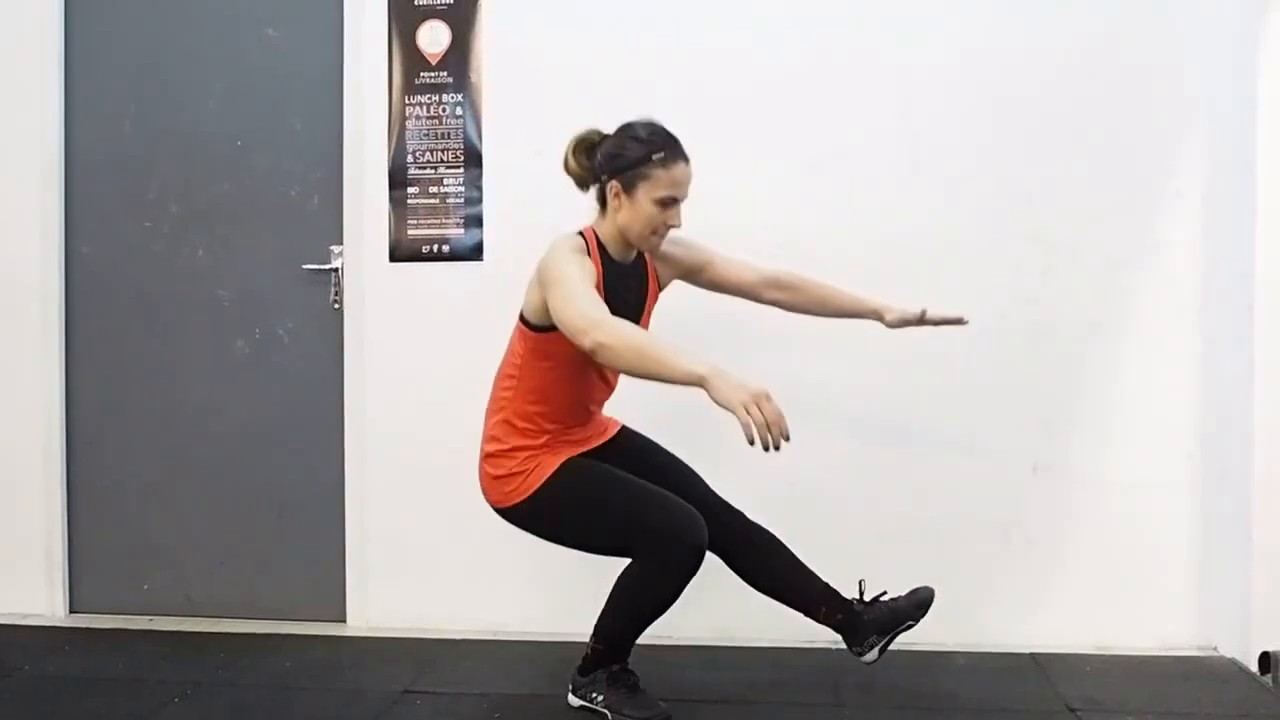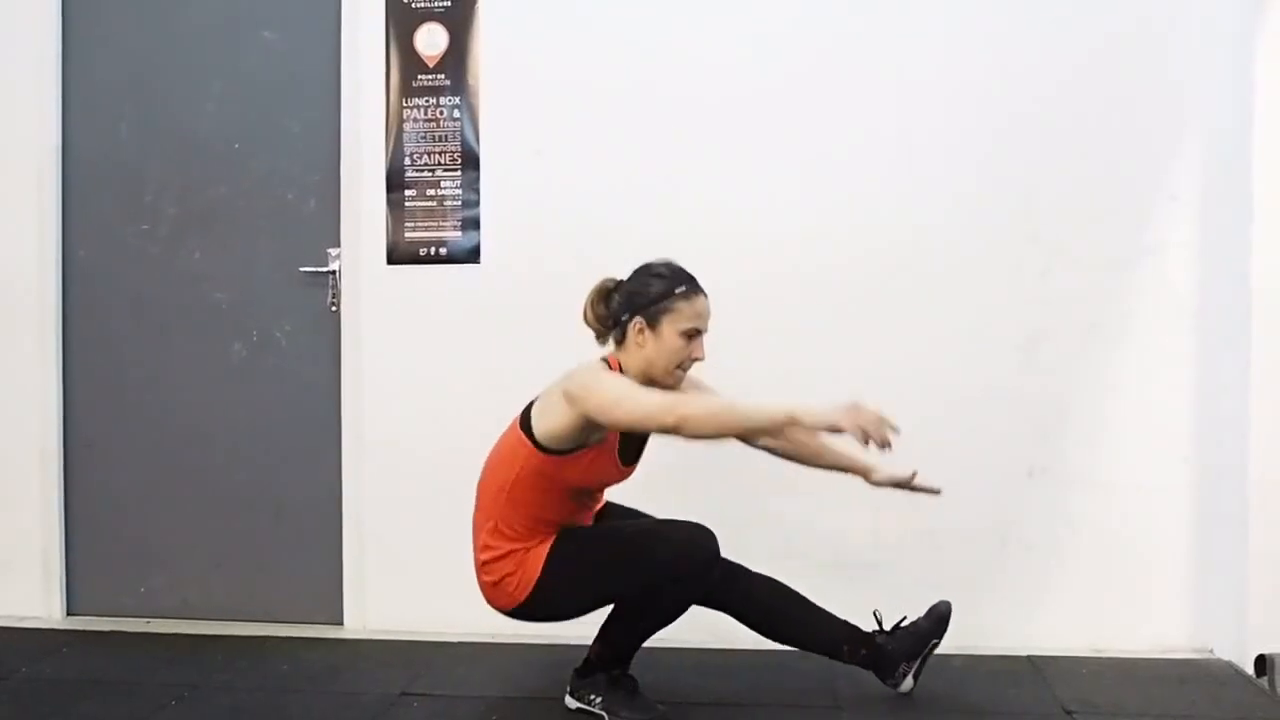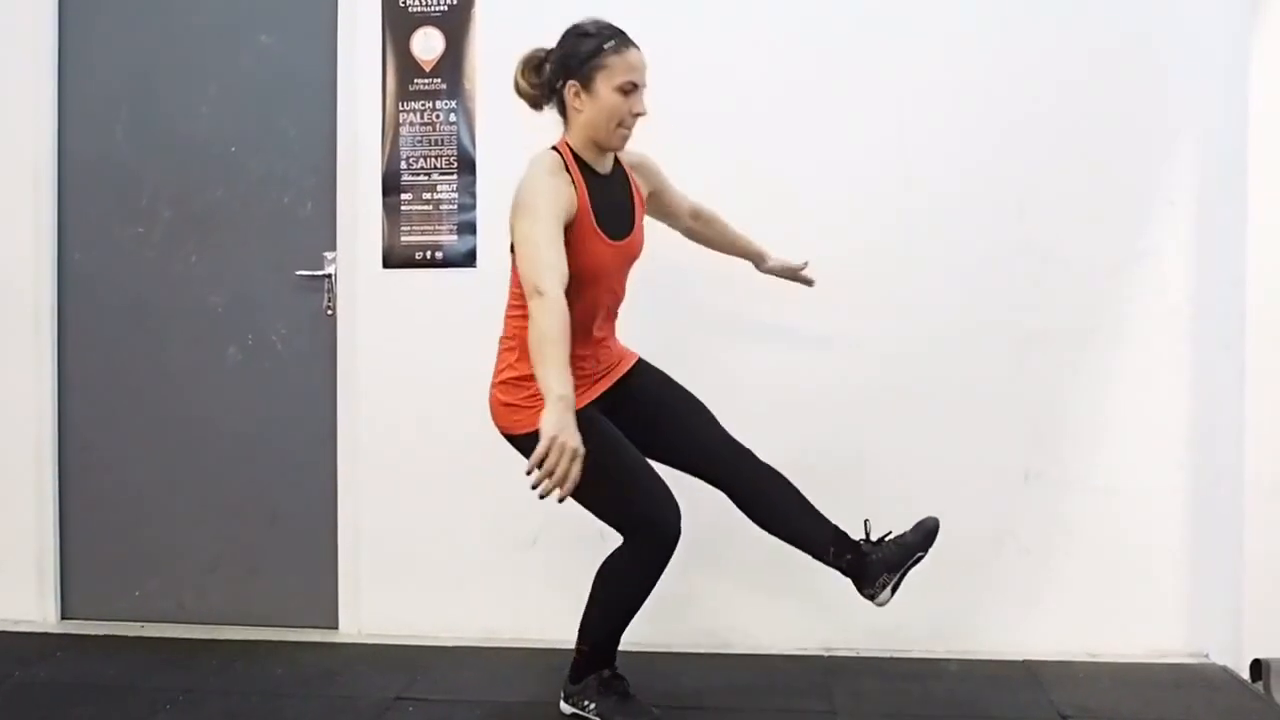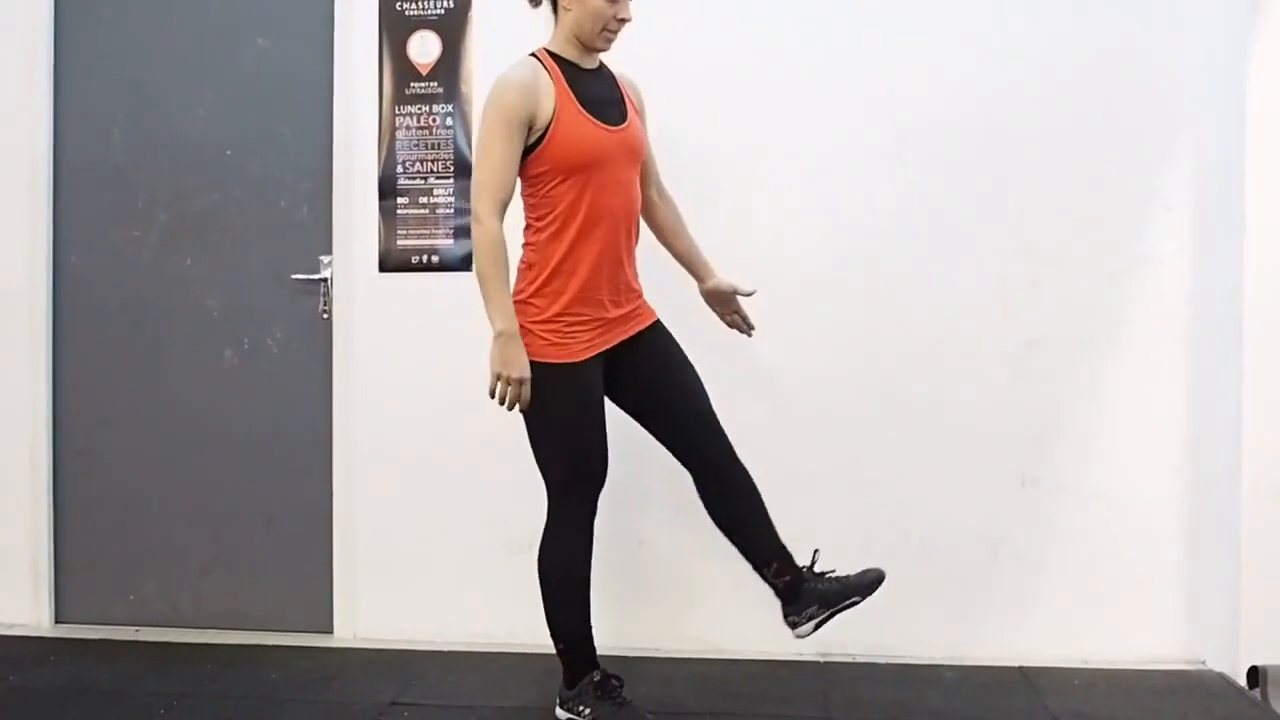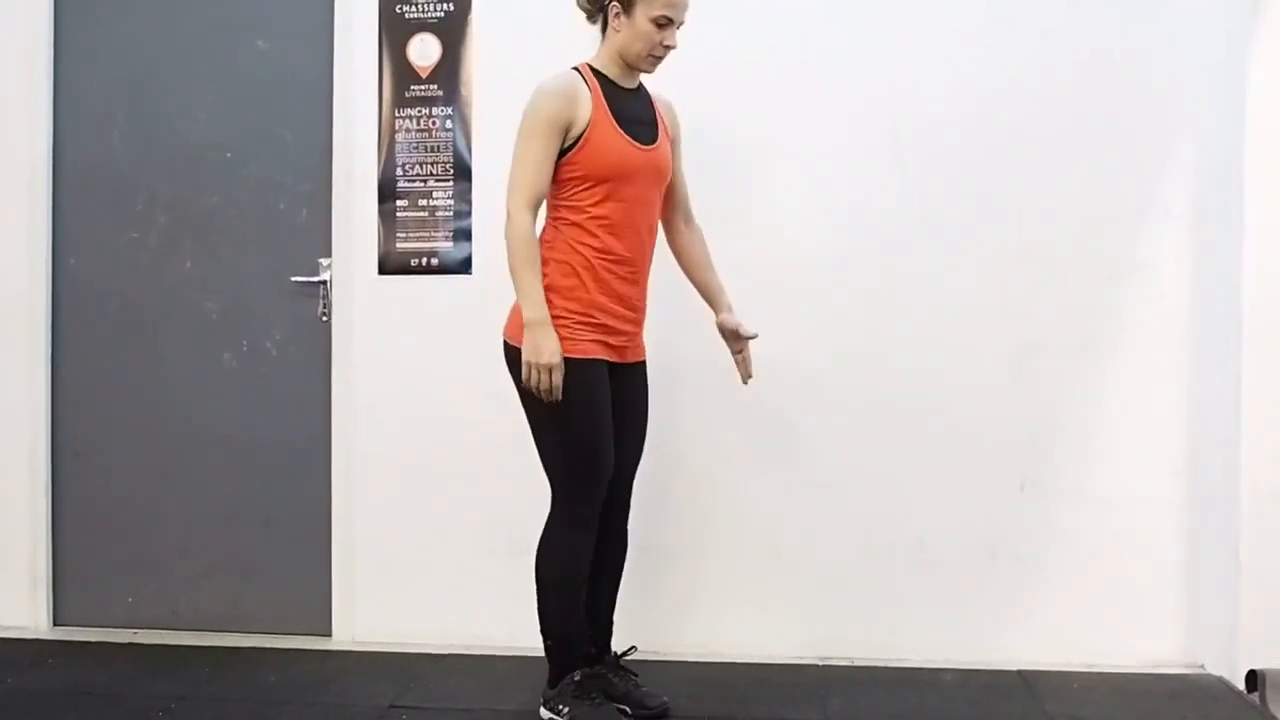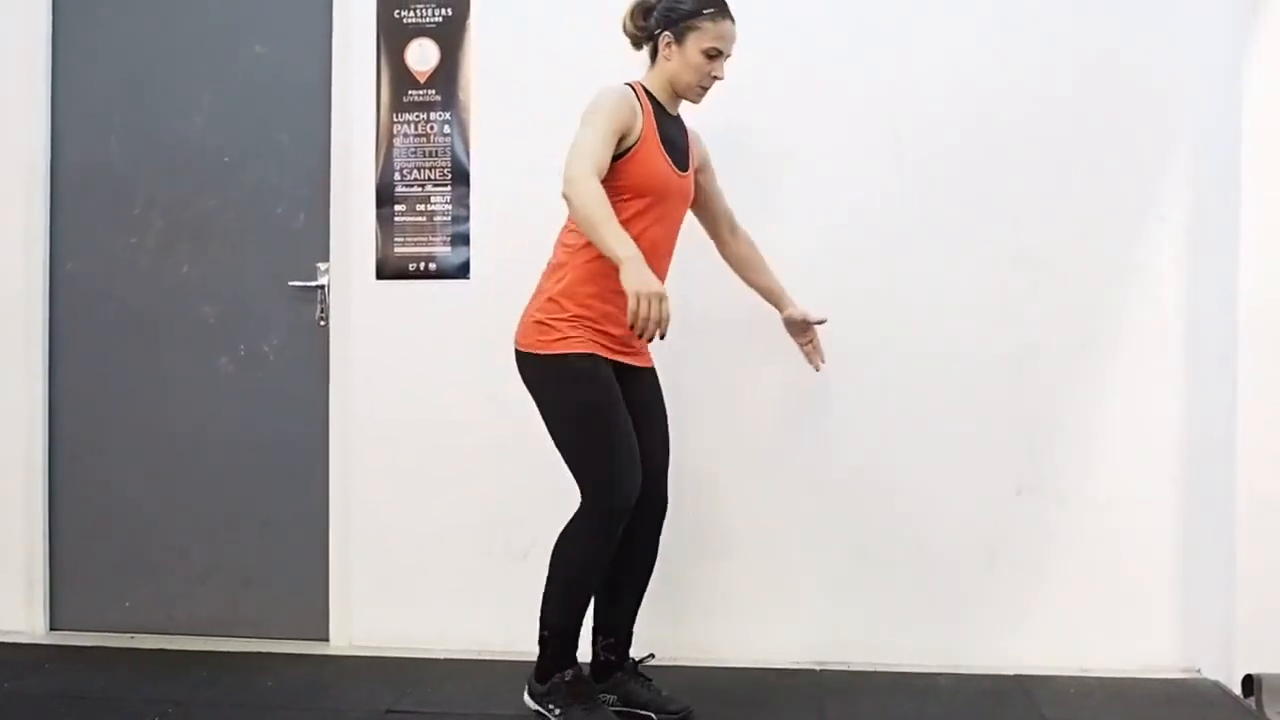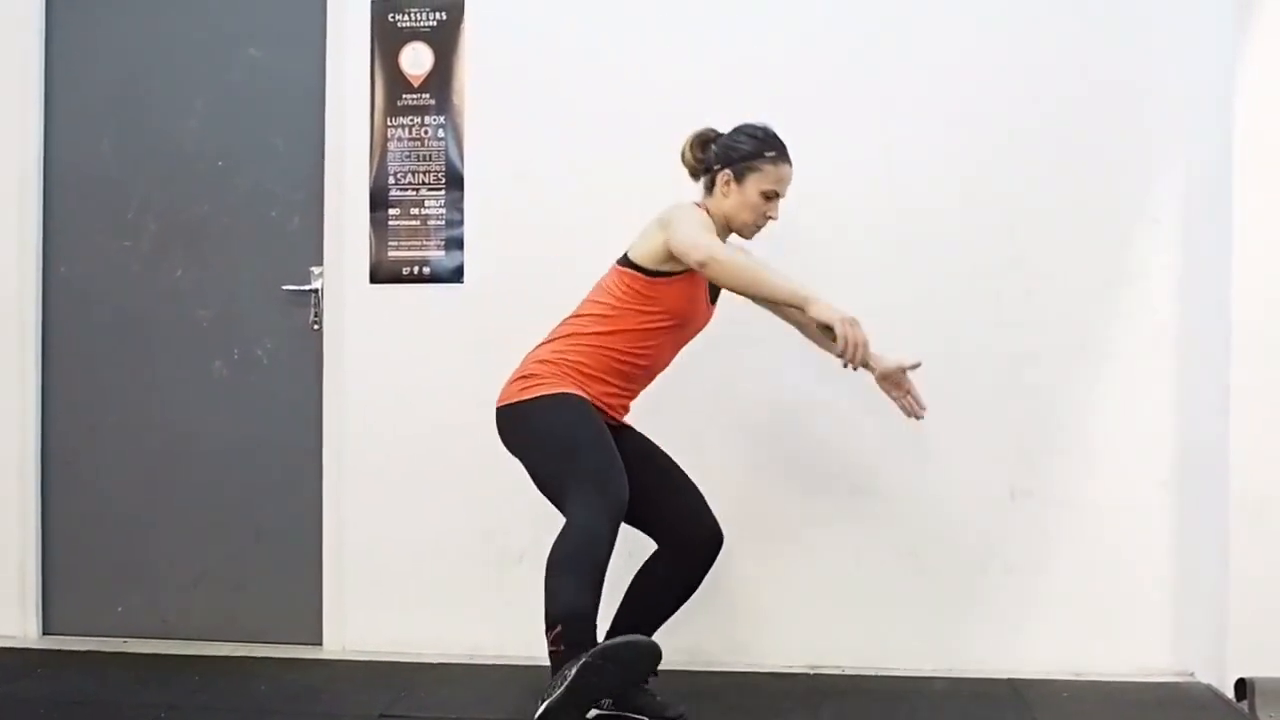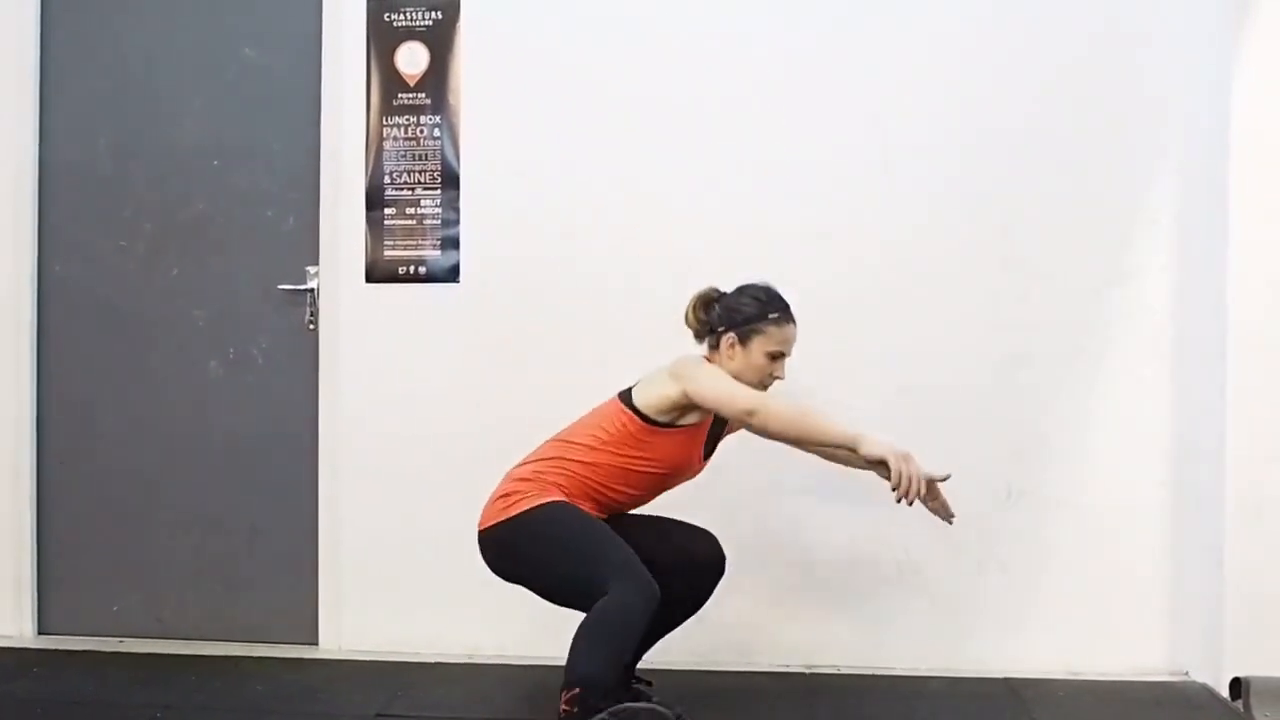
dt=0.5s
person 1, frame 1
left shoulder: (660, 257)
right shoulder: (567, 261)
left elbow: (768, 284)
right elbow: (601, 338)
left wrist: (881, 311)
right wrist: (713, 378)
left hip: (586, 437)
right hip: (527, 463)
left knee: (720, 519)
right knee: (678, 535)
left ankle: (853, 620)
person 1, frame 2
left shoulder: (660, 383)
right shoulder: (588, 390)
left elbow: (764, 430)
right elbow: (680, 418)
left wrist: (867, 470)
right wrist: (814, 410)
left hip: (570, 523)
right hip: (519, 562)
left knee: (722, 579)
right knee: (690, 551)
left ankle: (874, 651)
right ankle: (595, 679)
person 1, frame 3
left shoulder: (633, 170)
right shoulder: (546, 182)
left elbow: (692, 217)
right elbow: (546, 296)
left wrist: (761, 259)
right wrist: (559, 410)
left hip: (607, 370)
right hip: (539, 397)
left knee: (728, 459)
right knee: (655, 523)
left ankle: (861, 563)
person 1, frame 4
left shoulder: (625, 88)
right shoulder: (523, 86)
left elbow: (650, 194)
right elbow: (485, 216)
left wrist: (705, 276)
right wrist: (505, 334)
left hip: (630, 320)
right hip: (559, 336)
left knee: (710, 450)
right knee: (576, 501)
left ankle: (798, 593)
person 1, frame 5
left shoulder: (662, 114)
right shoulder: (564, 95)
left elbow: (679, 221)
right elbow: (520, 212)
left wrist: (722, 310)
right wrist: (537, 322)
left hip: (623, 343)
right hip: (564, 339)
left knee: (612, 506)
right knee: (579, 502)
left ankle: (599, 661)
person 1, frame 6
left shoulder: (687, 145)
right shoulder: (619, 106)
left elbow: (727, 231)
right elbow: (578, 183)
left wrist: (786, 307)
right wrist: (632, 263)
left hip: (623, 350)
right hip: (562, 337)
left knee: (643, 506)
right knee: (611, 497)
person 1, frame 7
left shoulder: (721, 253)
right shoulder: (684, 221)
left elbow: (797, 311)
right elbow: (704, 257)
left wrist: (876, 364)
right wrist: (818, 306)
left hip: (597, 411)
right hip: (547, 393)
left knee: (696, 535)
right knee: (600, 503)
right ankle: (572, 669)
person 1, frame 8
left shoulder: (721, 402)
right shoulder: (693, 374)
left elbow: (811, 433)
right elbow: (757, 412)
left wrist: (901, 466)
right wrist: (867, 445)
left hip: (573, 517)
right hip: (522, 513)
left knee: (699, 559)
right knee: (633, 589)
left ankle: (608, 677)
